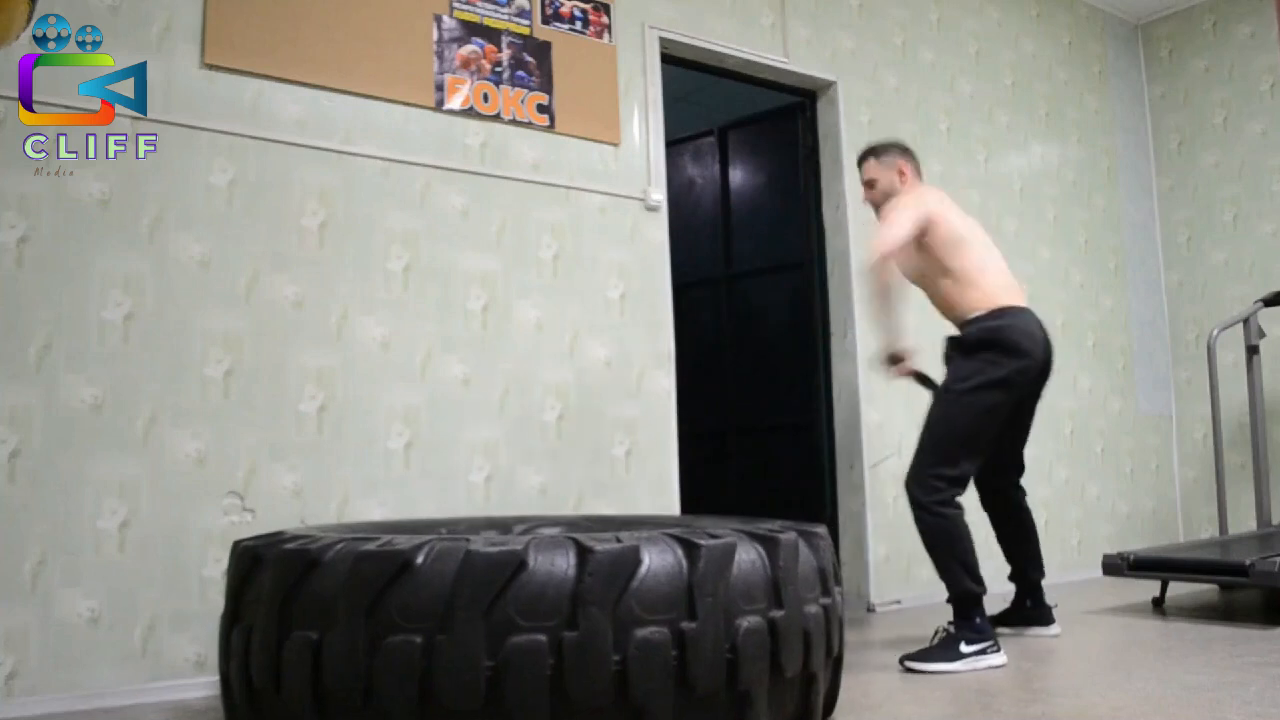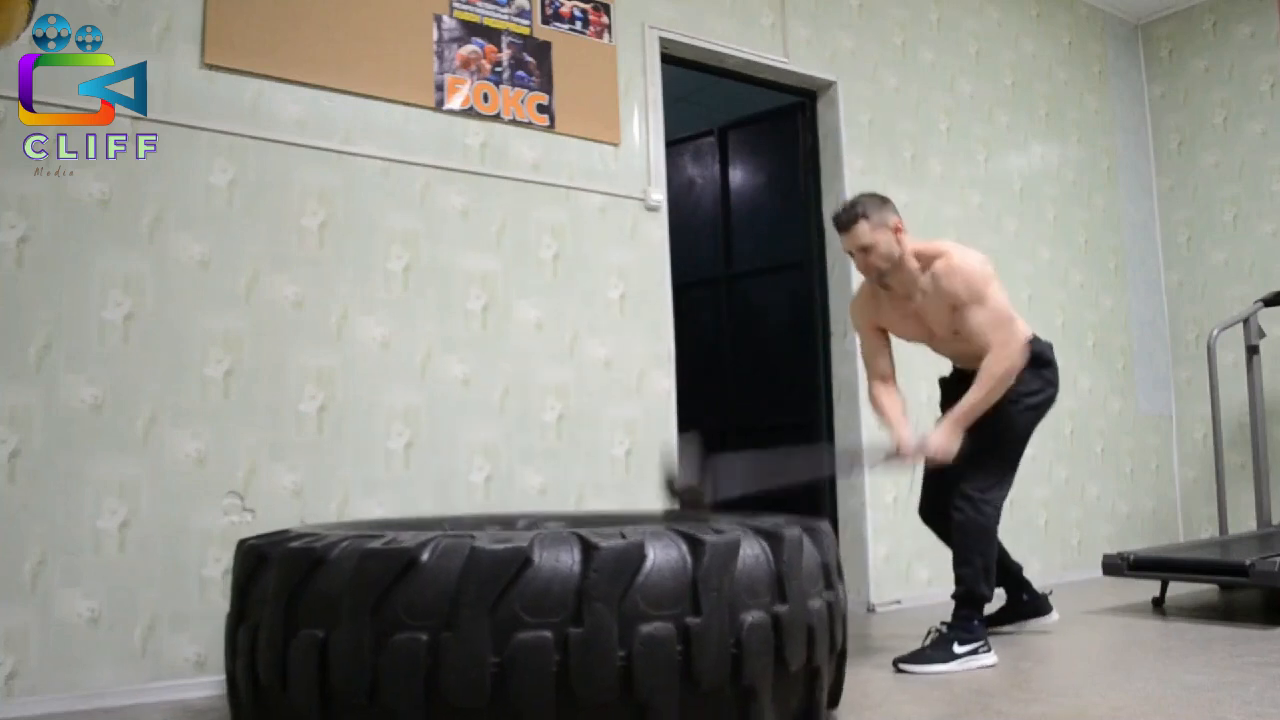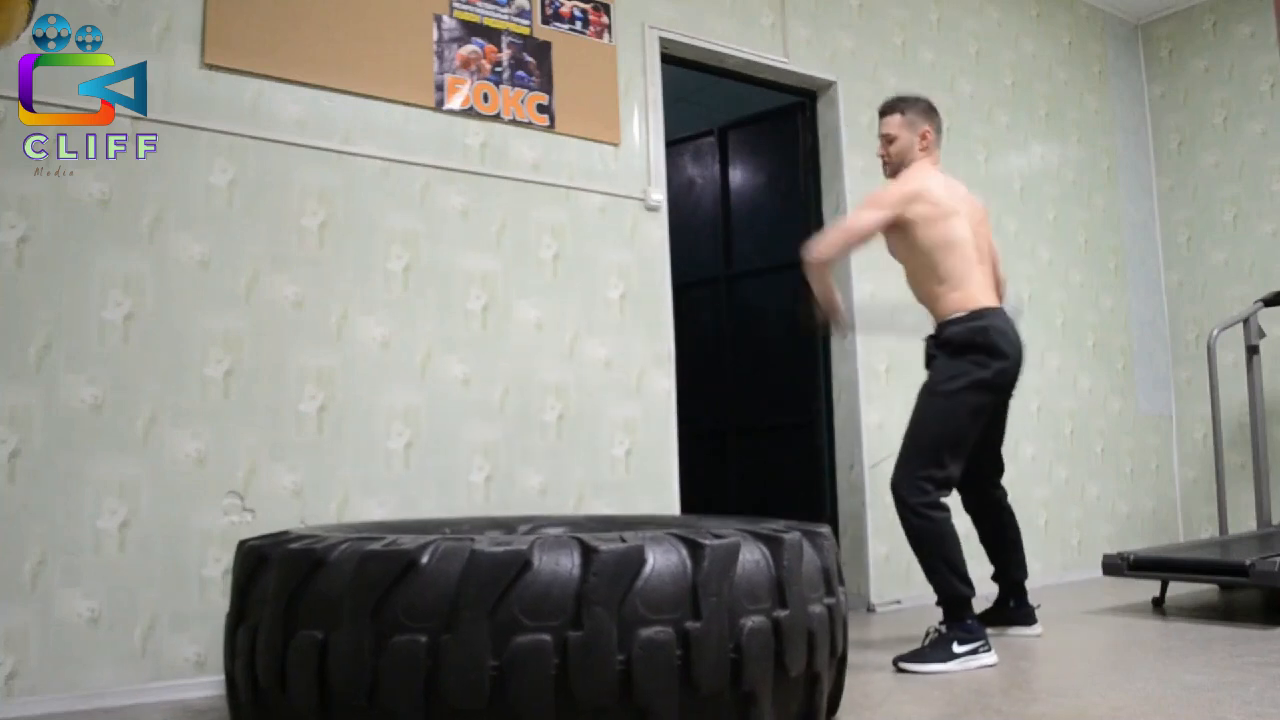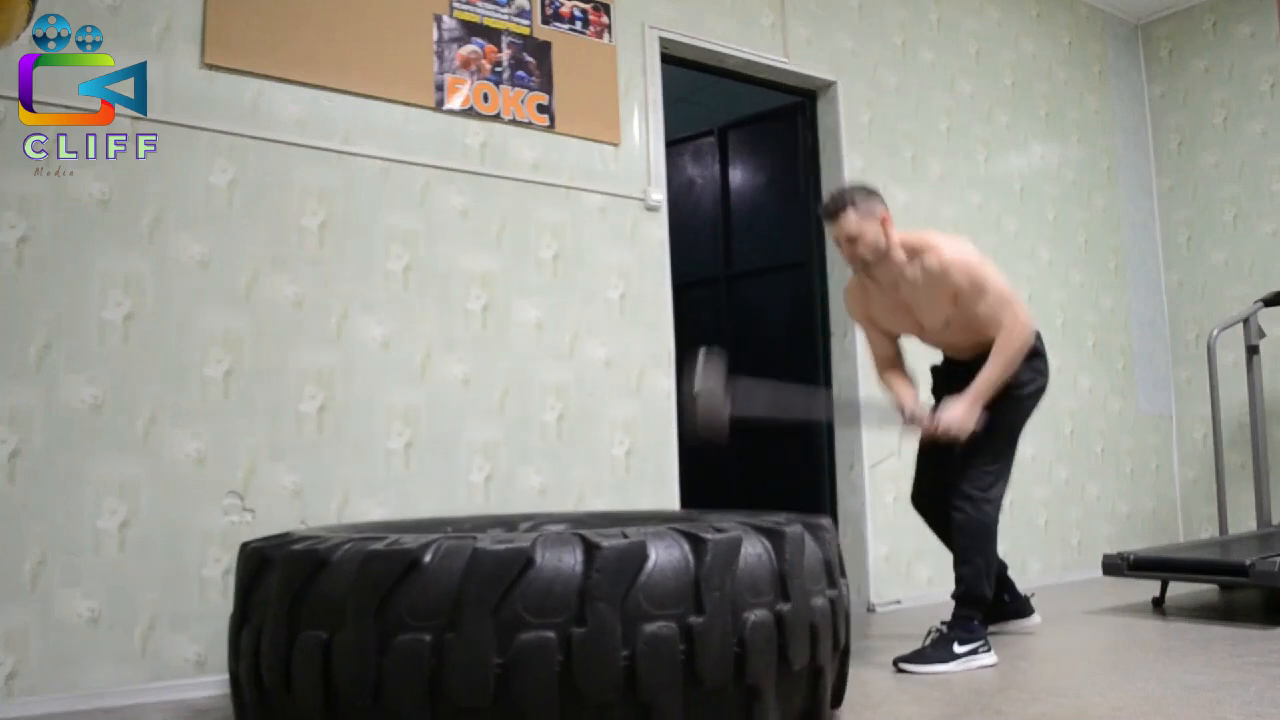
dt=1s
person 1, frame 1
left shoulder: (909, 206)
right shoulder: (935, 222)
left elbow: (881, 257)
left wrist: (892, 340)
left hip: (996, 344)
right hip: (1026, 339)
left knee: (929, 486)
right knee: (997, 481)
left ankle: (975, 632)
right ankle: (1032, 604)
person 1, frame 2
left shoulder: (957, 268)
right shoulder: (867, 306)
left elbow: (1009, 350)
right elbow: (881, 380)
left wrist: (954, 426)
right wrist: (902, 435)
left hip: (1024, 372)
right hip: (967, 379)
left knee: (973, 490)
right knee: (937, 506)
left ankle: (967, 633)
right ankle: (1024, 597)
person 1, frame 3
left shoulder: (907, 190)
right shoulder: (963, 198)
left elbow: (819, 252)
left wrist: (829, 299)
left hip: (969, 345)
right hip: (995, 339)
left knee: (915, 485)
right knee: (979, 479)
left ankle: (964, 632)
right ankle: (1014, 603)
person 1, frame 4
left shoulder: (946, 259)
right shoulder: (858, 296)
left elbow: (1018, 329)
right elbow: (889, 366)
left wrist: (973, 401)
right wrist: (913, 407)
left hip: (1013, 364)
right hip: (956, 370)
left knee: (972, 483)
right knee: (930, 492)
left ankle: (968, 634)
right ankle: (1006, 601)
